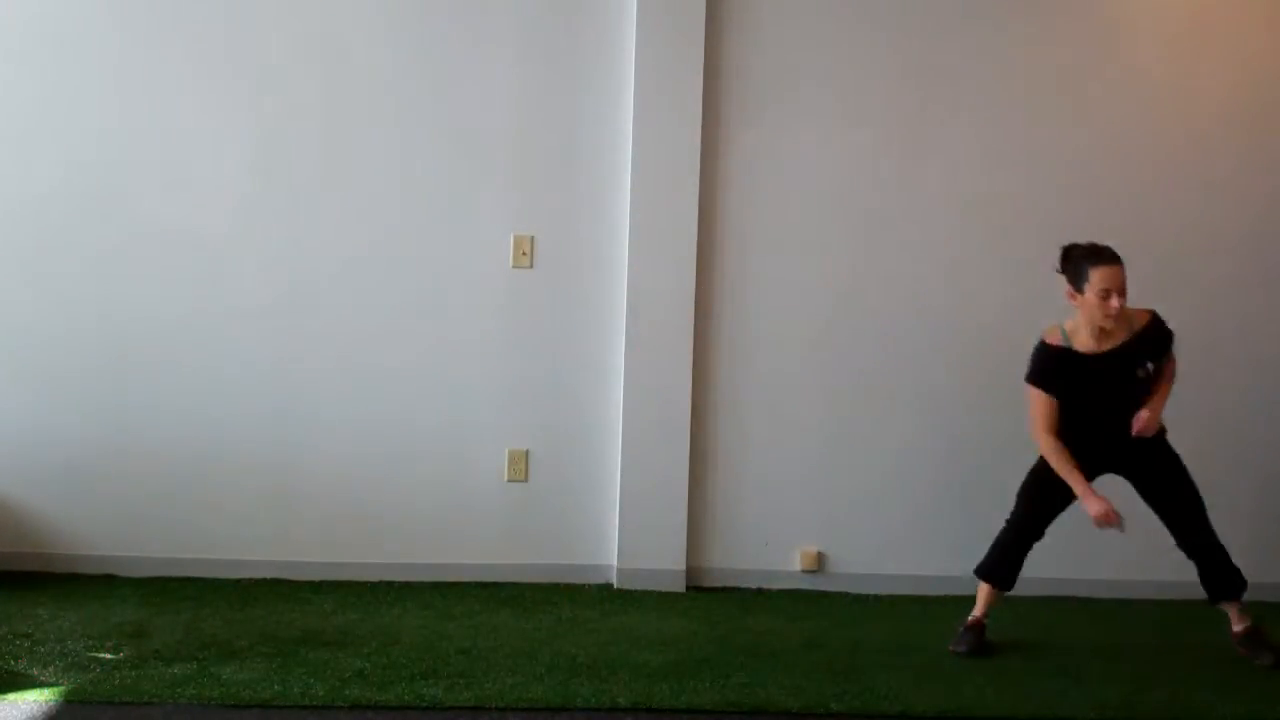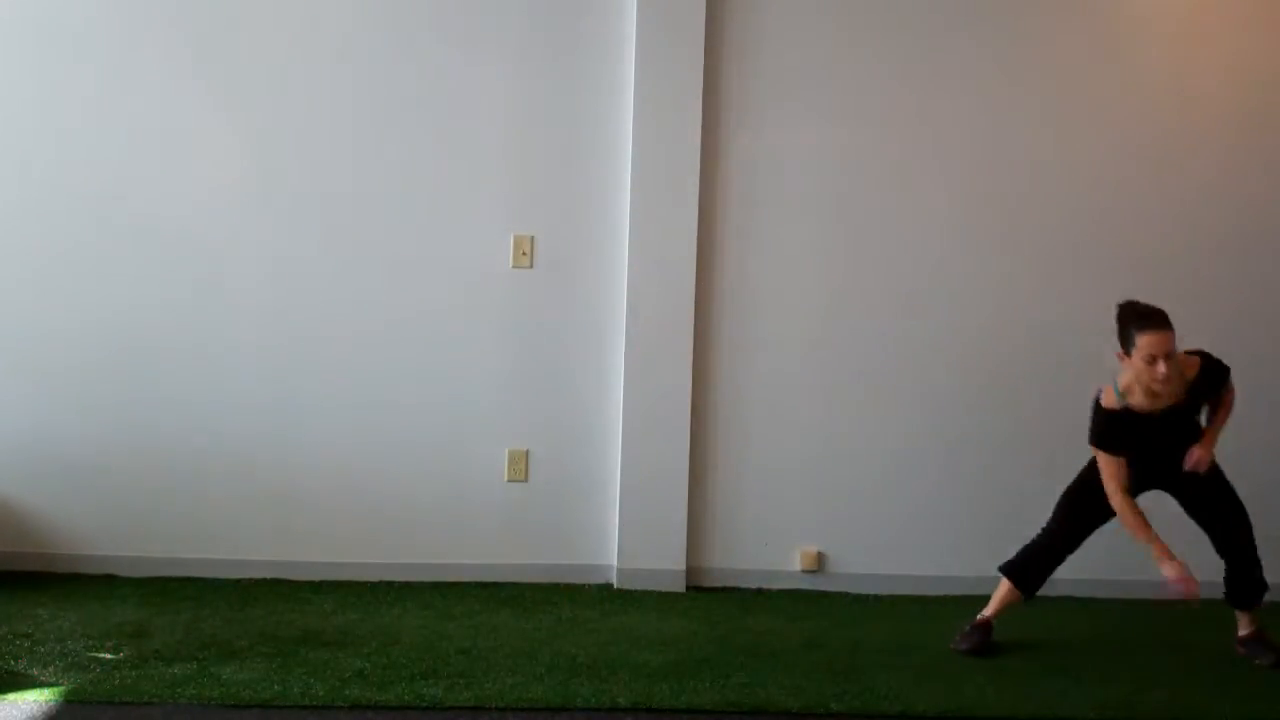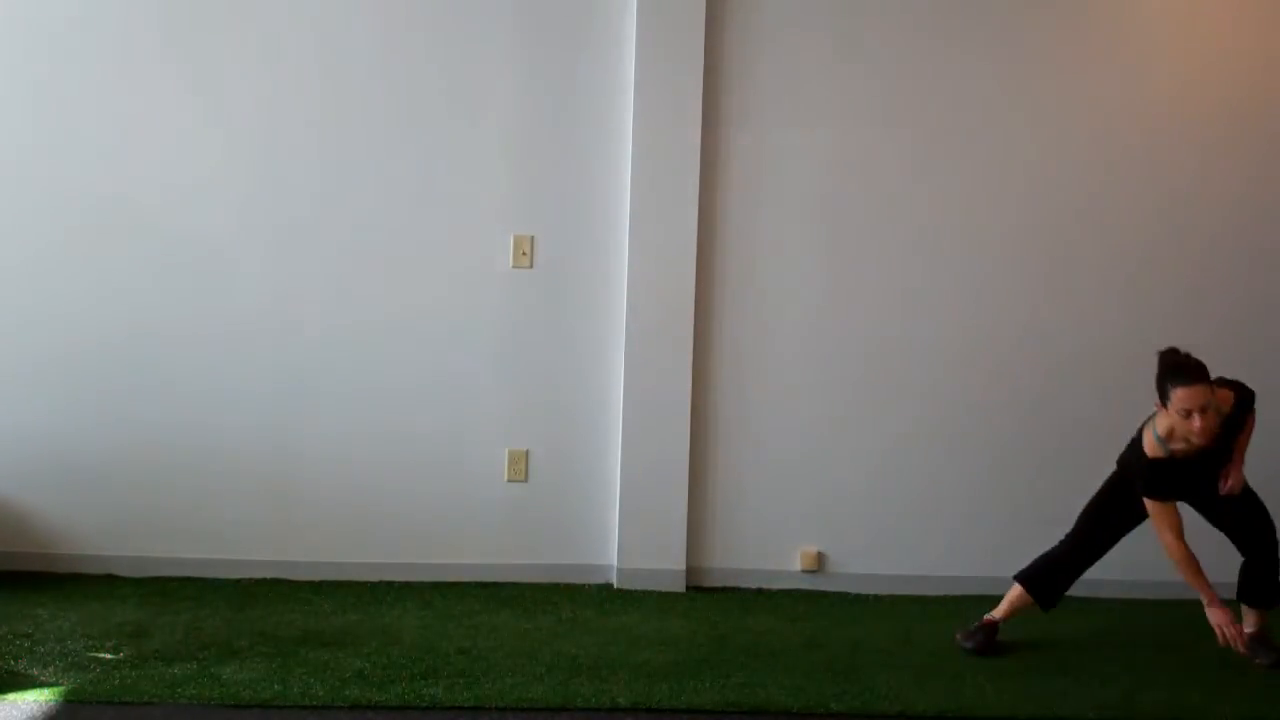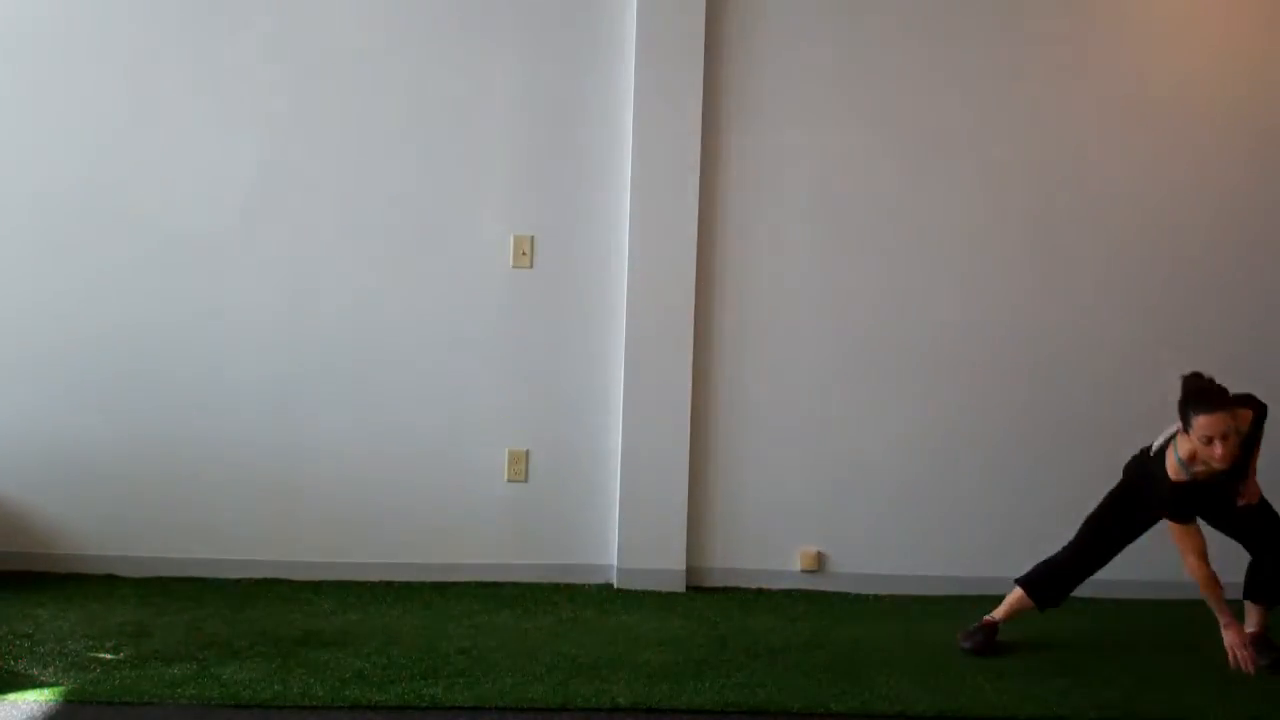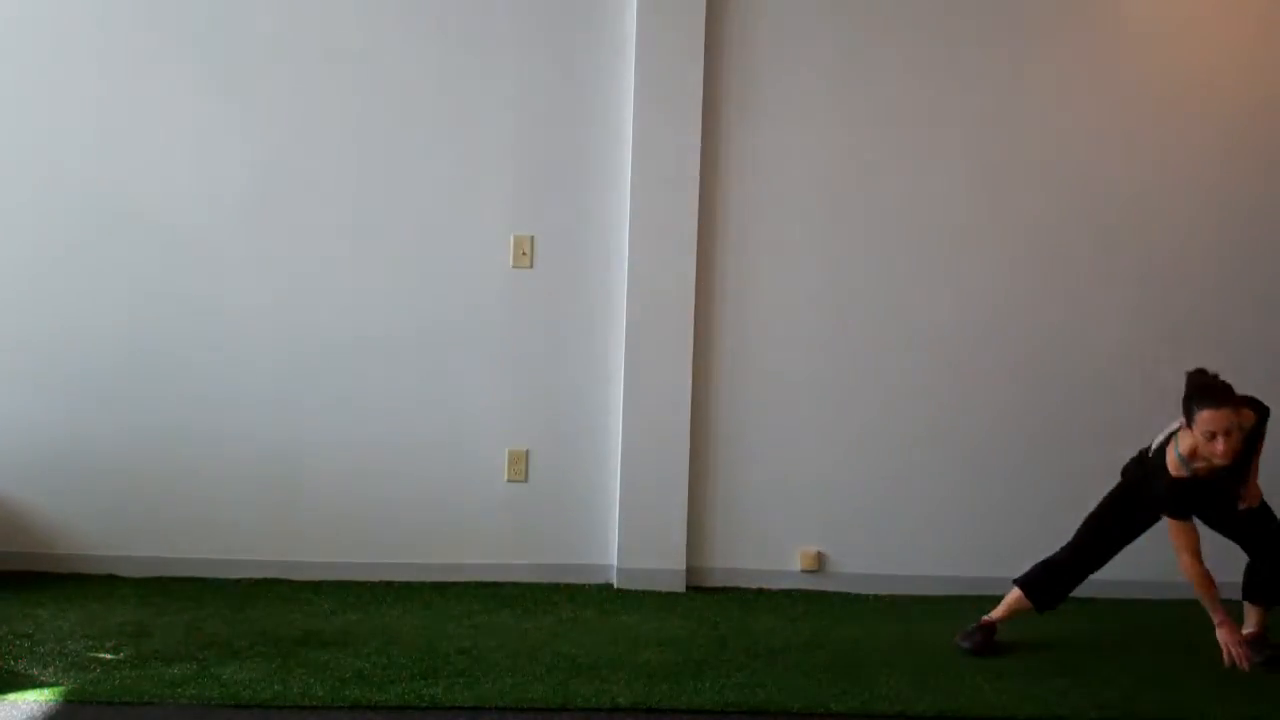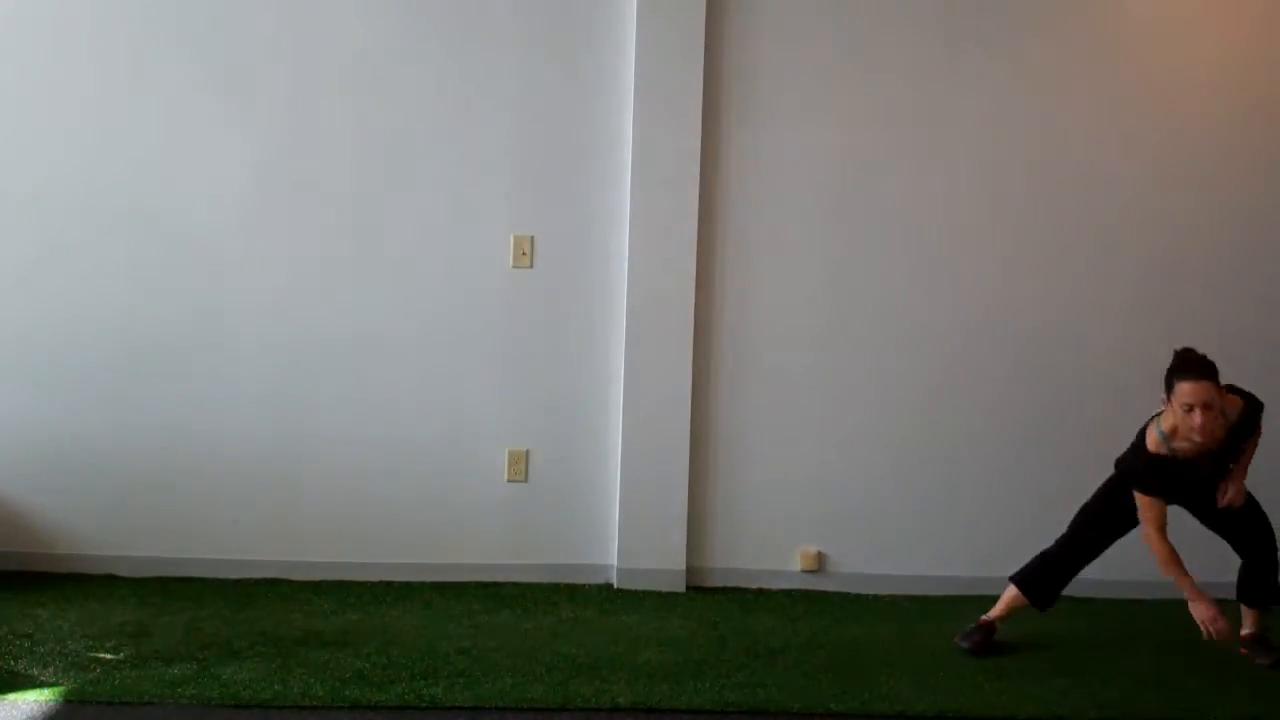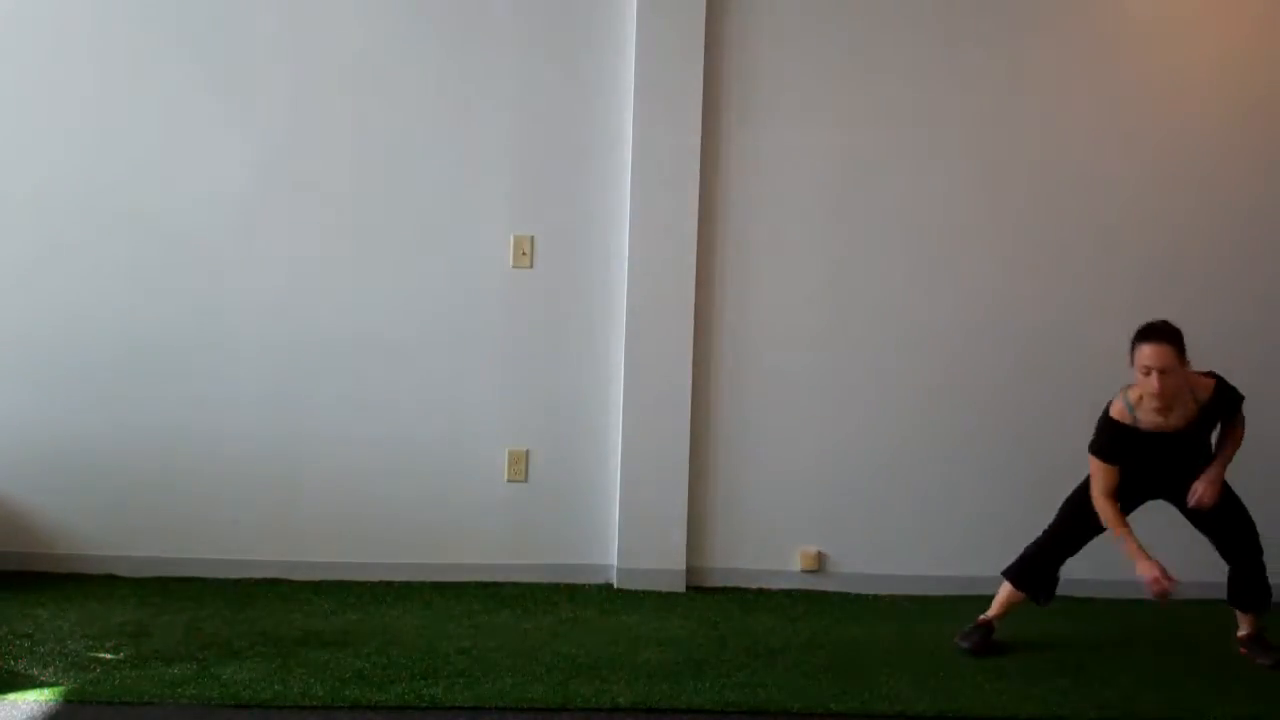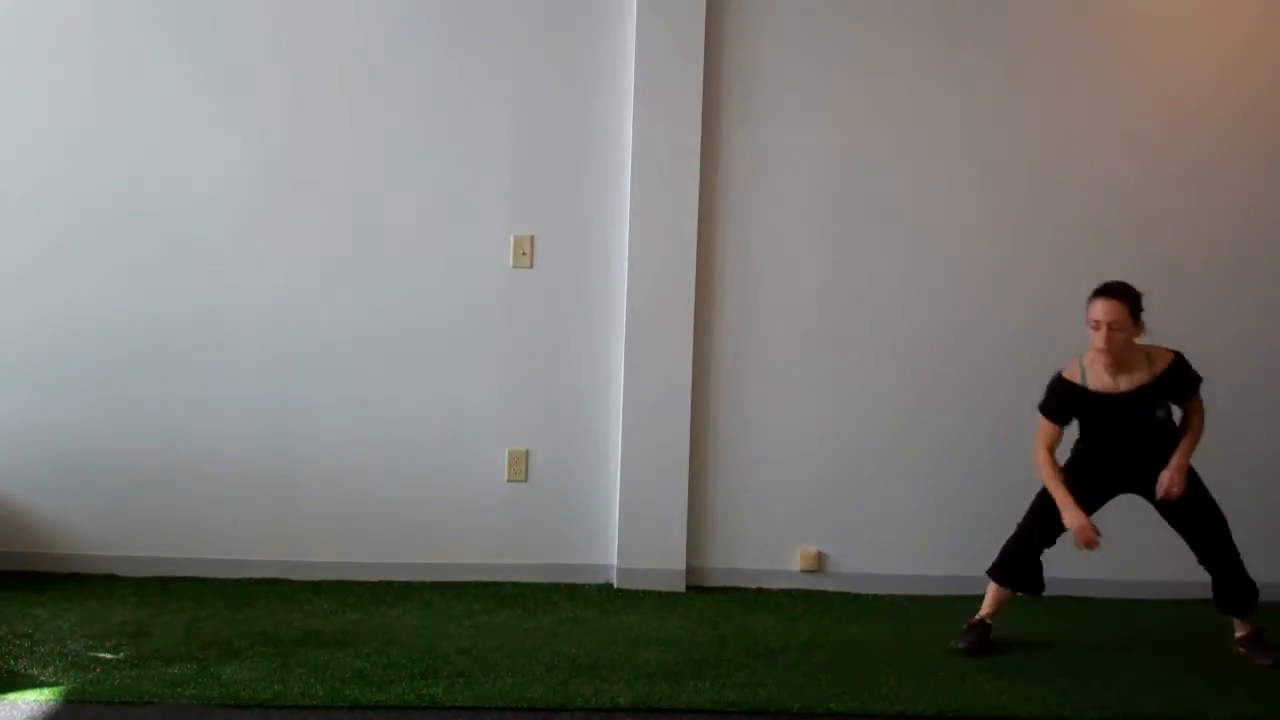
dt=0.1s
person 1, frame 1
left shoulder: (1147, 327)
right shoulder: (1054, 352)
left elbow: (1167, 365)
right elbow: (1044, 433)
left wrist: (1155, 404)
right wrist: (1087, 494)
left hip: (1138, 443)
right hip: (1072, 448)
left knee: (1196, 531)
right knee: (1022, 526)
left ankle: (1243, 627)
right ankle: (977, 620)
person 1, frame 2
left shoulder: (1200, 370)
right shoulder: (1111, 409)
left elbow: (1225, 394)
right elbow: (1117, 494)
left wrist: (1208, 440)
right wrist: (1164, 559)
left hip: (1187, 462)
right hip: (1128, 465)
left knee: (1237, 536)
right knee: (1058, 537)
left ankle: (1248, 632)
right ankle: (985, 620)
person 1, frame 3
left shoulder: (1232, 399)
right shoulder: (1153, 453)
right elbow: (1171, 538)
left wrist: (1235, 463)
right wrist: (1211, 602)
right hip: (1140, 485)
right knee: (1076, 550)
left ankle: (1252, 633)
right ankle: (992, 622)
person 1, frame 4
left shoulder: (1250, 417)
right shoulder: (1174, 475)
right elbow: (1195, 560)
left wrist: (1249, 475)
right wrist: (1227, 623)
right hip: (1147, 490)
left knee: (1267, 541)
right knee: (1082, 555)
left ankle: (1255, 632)
right ankle: (992, 622)
person 1, frame 5
left shoulder: (1251, 418)
right shoulder: (1175, 471)
right elbow: (1189, 558)
left wrist: (1250, 478)
right wrist: (1221, 621)
right hip: (1144, 490)
left knee: (1267, 543)
right knee: (1081, 556)
left ankle: (1253, 632)
right ankle: (991, 621)
person 1, frame 6
left shoulder: (1242, 408)
right shoulder: (1155, 448)
right elbow: (1152, 532)
left wrist: (1238, 474)
right wrist: (1195, 598)
left hip: (1208, 482)
right hip: (1140, 482)
right knee: (1072, 548)
left ankle: (1251, 633)
right ankle: (990, 621)
person 1, frame 7
left shoulder: (1214, 391)
right shoulder: (1119, 419)
left elbow: (1235, 425)
right elbow: (1102, 497)
left wrist: (1215, 472)
right wrist: (1140, 559)
left hip: (1191, 476)
right hip: (1128, 476)
left knee: (1243, 543)
right knee: (1058, 540)
left ankle: (1249, 634)
right ankle: (988, 620)
person 1, frame 8
left shoulder: (1170, 367)
right shoulder: (1071, 383)
left elbow: (1194, 412)
right elbow: (1044, 452)
left wrist: (1179, 463)
right wrist: (1069, 509)
left hip: (1156, 464)
right hip: (1093, 464)
left knee: (1217, 546)
right knee: (1032, 534)
left ankle: (1245, 633)
right ankle: (983, 620)
